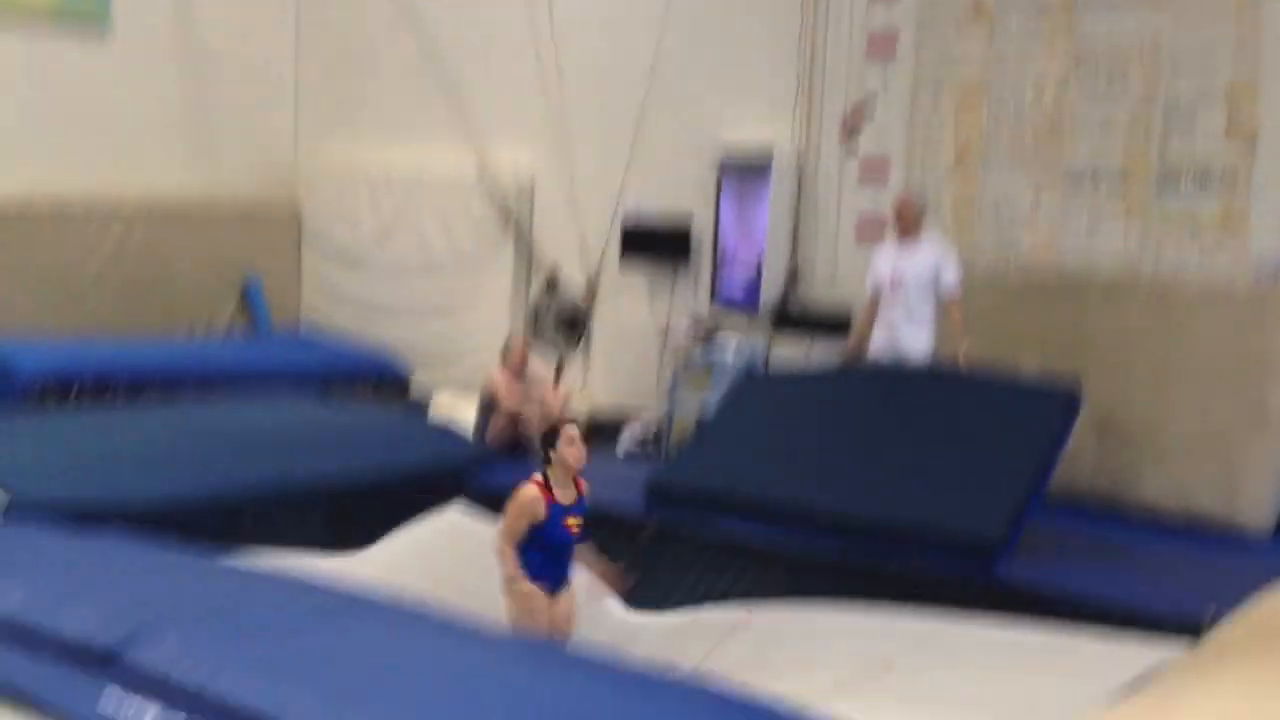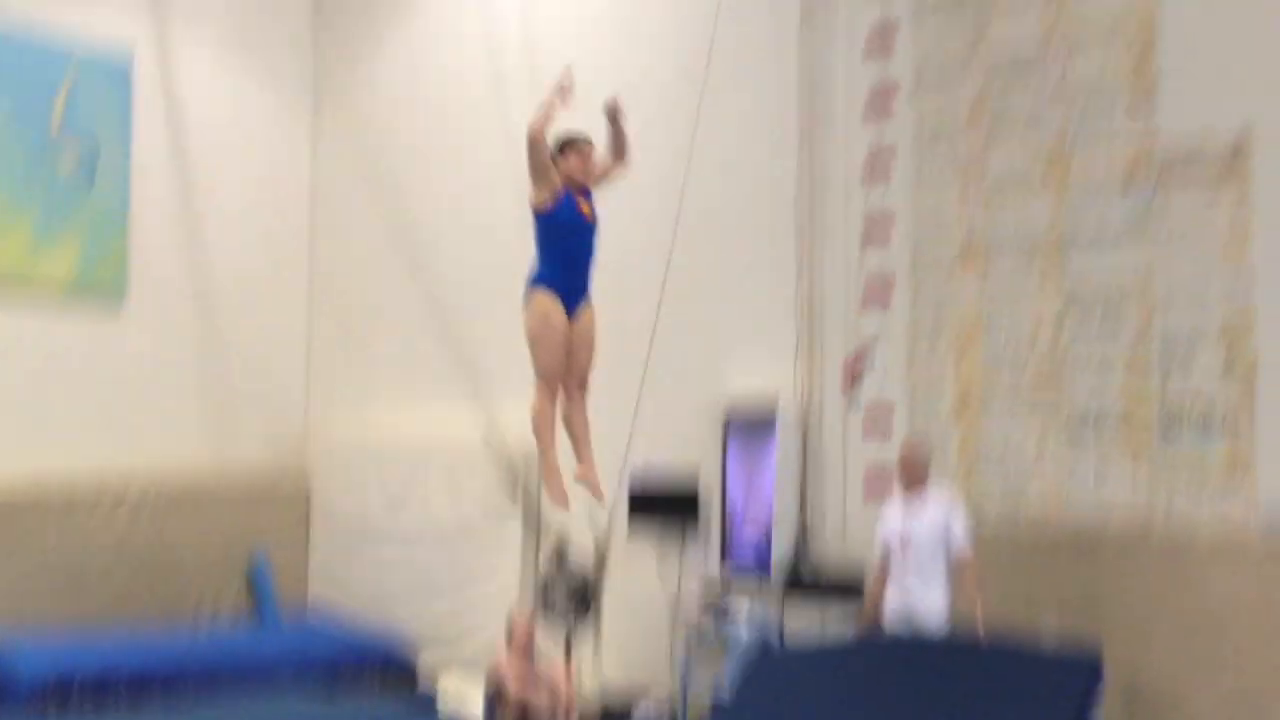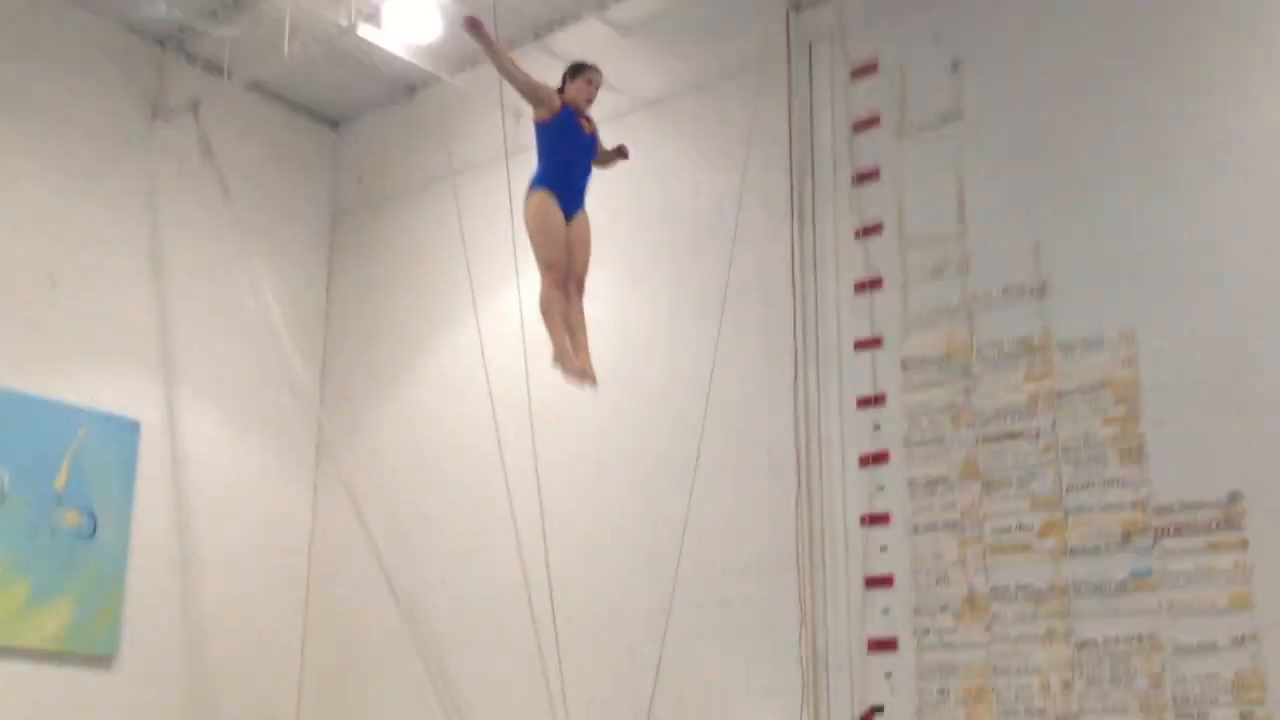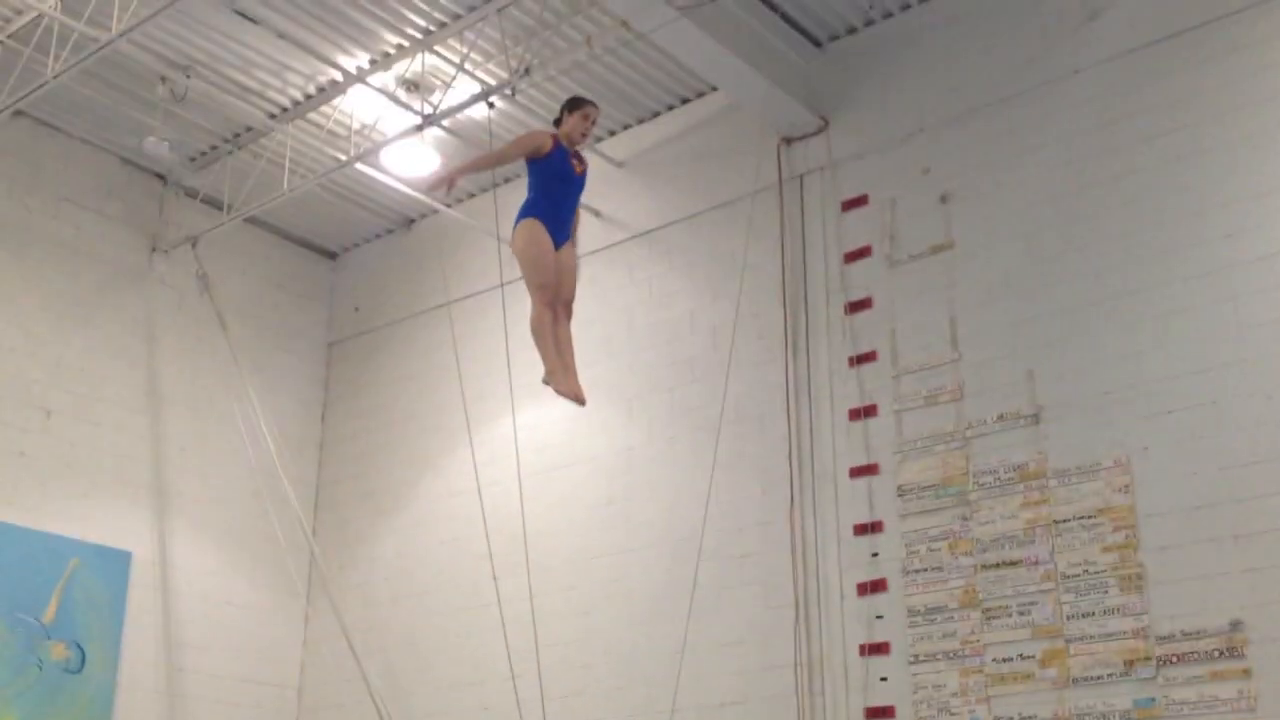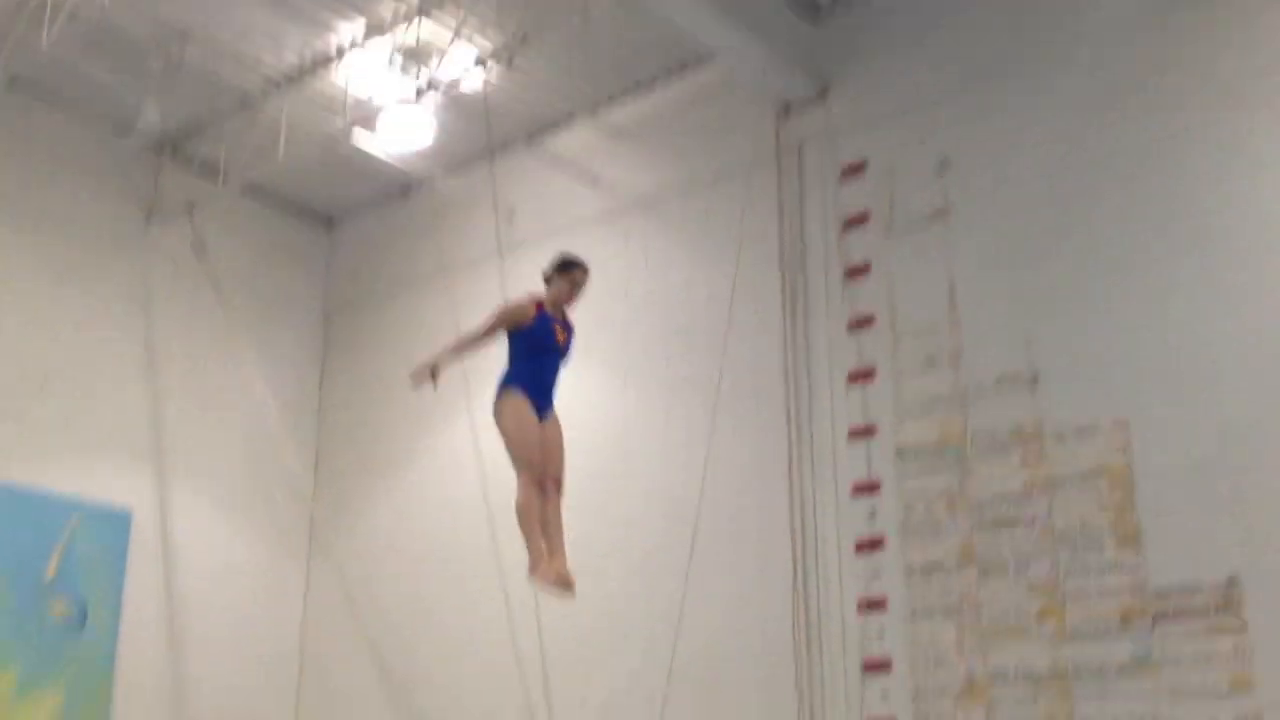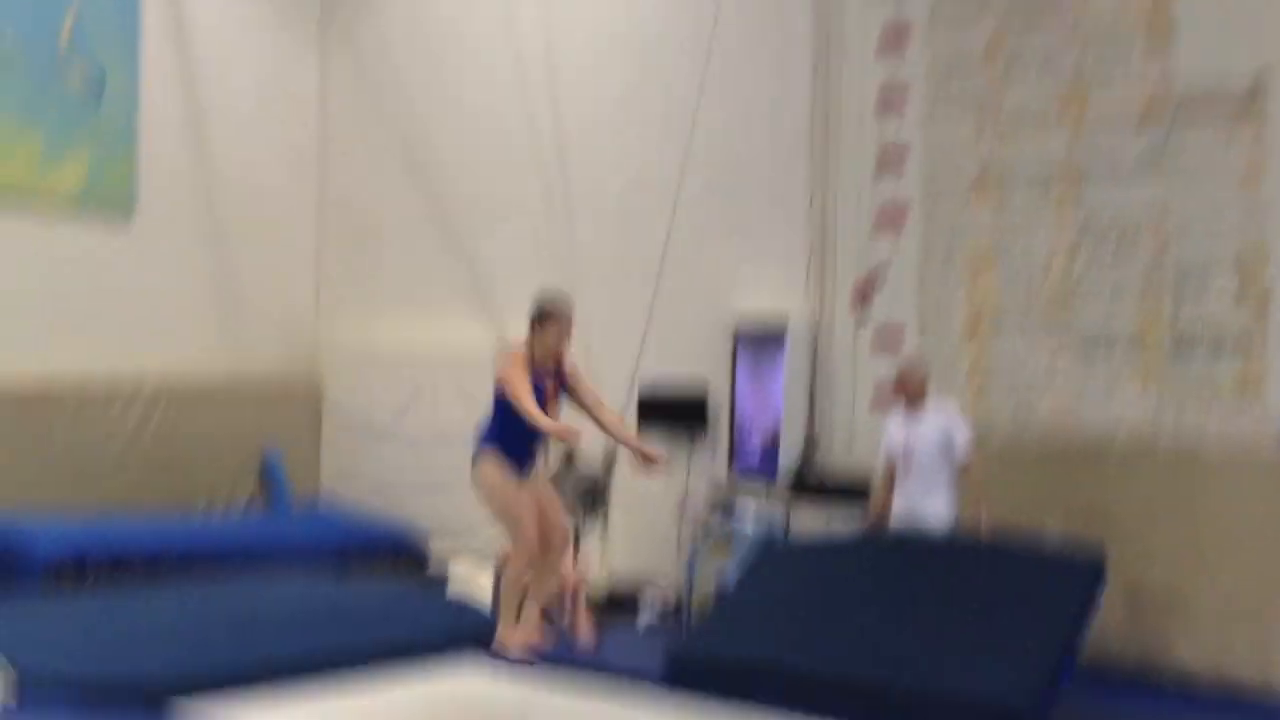
dt=0.4s
person 1, frame 1
left shoulder: (582, 489)
right shoulder: (531, 496)
right elbow: (504, 544)
left wrist: (603, 569)
right wrist: (516, 582)
left hip: (559, 585)
right hip: (530, 583)
person 1, frame 2
left shoulder: (584, 193)
right shoulder: (548, 188)
left elbow: (618, 159)
right elbow: (534, 135)
left wrist: (615, 123)
right wrist: (554, 98)
left hip: (578, 299)
right hip: (547, 293)
left knee: (576, 386)
right knee: (548, 384)
left ankle: (585, 460)
right ankle: (549, 468)
person 1, frame 3
left shoulder: (589, 124)
right shoulder: (550, 105)
left elbow: (599, 159)
right elbow: (511, 71)
left wrist: (616, 154)
right wrist: (483, 37)
left hip: (575, 207)
right hip: (546, 196)
left knee: (575, 286)
right knee: (553, 276)
left ankle: (581, 355)
right ankle: (562, 350)
person 1, frame 4
left shoulder: (581, 162)
right shoulder: (542, 142)
right elbow: (496, 157)
left wrist: (574, 244)
right wrist: (456, 172)
left hip: (562, 238)
right hip: (534, 225)
left knee: (564, 309)
right knee: (544, 299)
left ankle: (569, 376)
right ankle: (554, 371)
person 1, frame 5
left shoulder: (567, 326)
right shoulder: (525, 310)
right elbow: (477, 336)
right wrist: (437, 362)
left hip: (544, 407)
right hip: (516, 398)
left knee: (552, 485)
right knee: (531, 477)
left ankle: (557, 561)
right ankle: (538, 559)
person 1, frame 6
left shoulder: (565, 372)
right shoulder: (515, 363)
left elbow: (599, 411)
right elbow: (524, 402)
left wrist: (635, 446)
right wrist: (549, 425)
left hip: (525, 465)
right hip: (495, 460)
left knee: (557, 540)
right knee: (529, 543)
left ankle: (529, 621)
right ankle: (507, 629)
